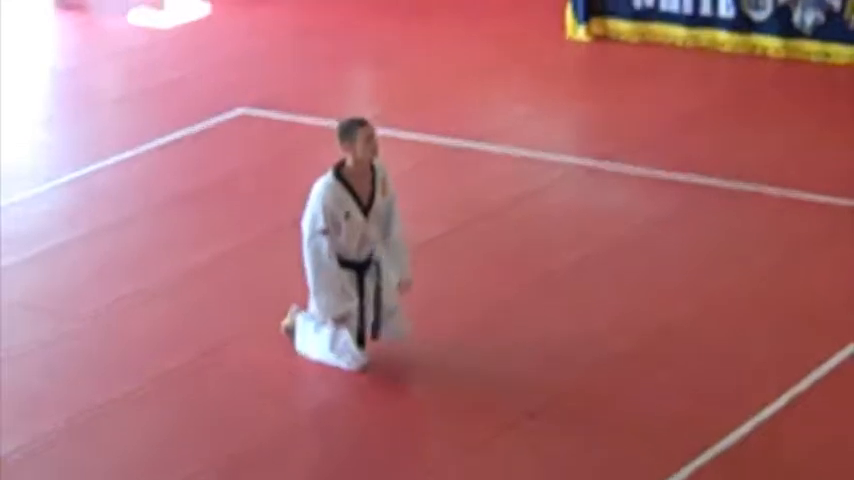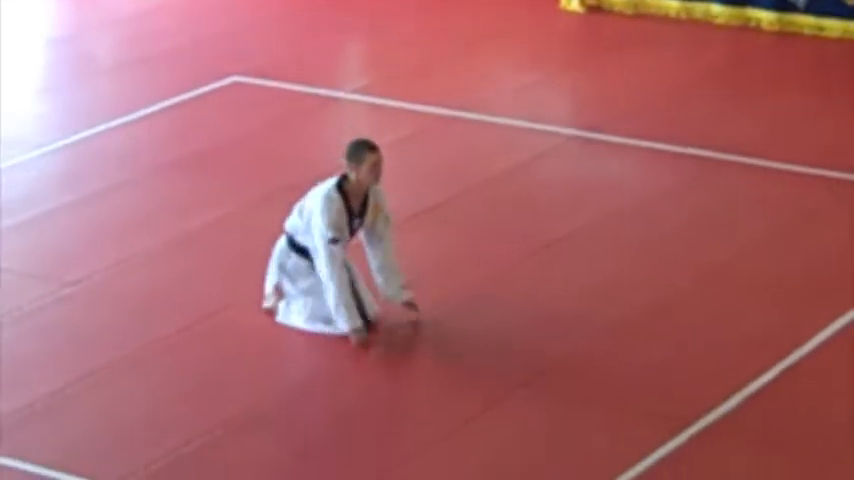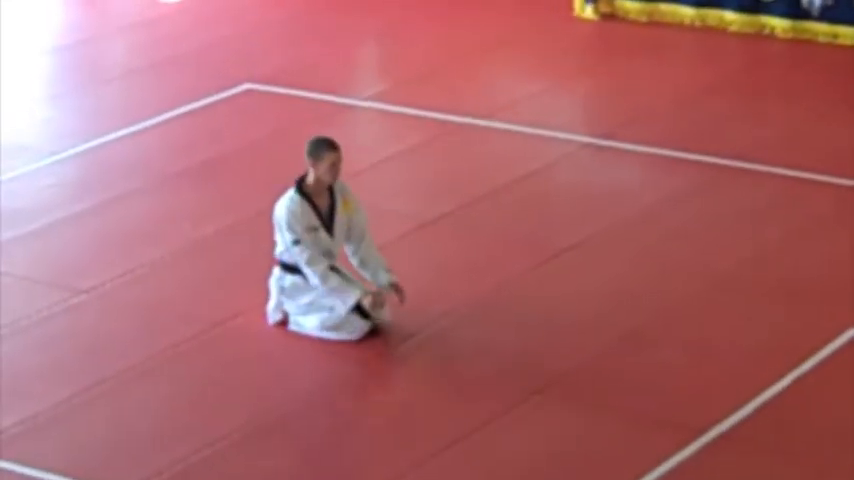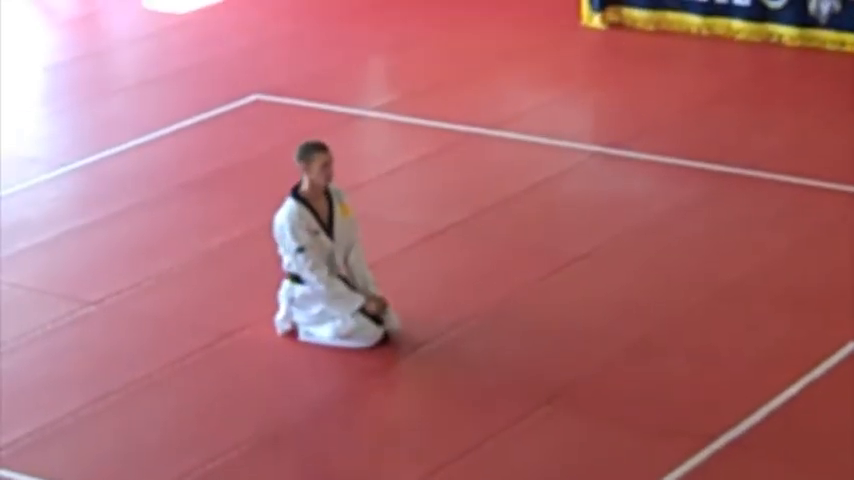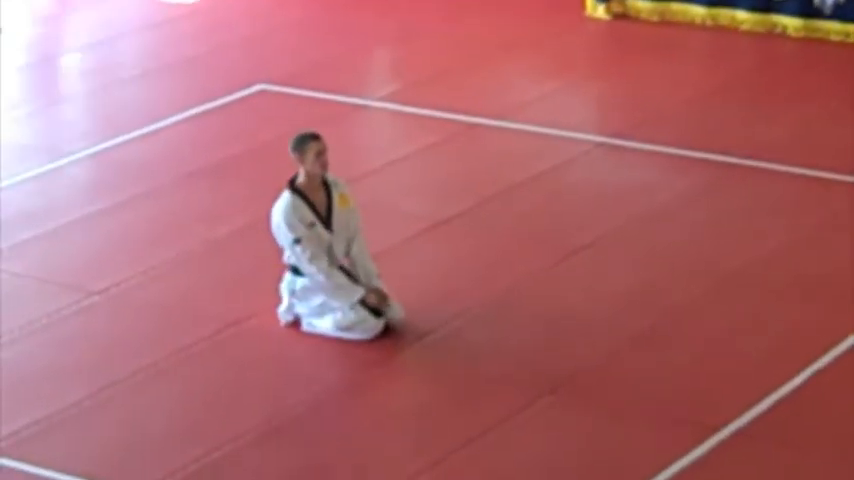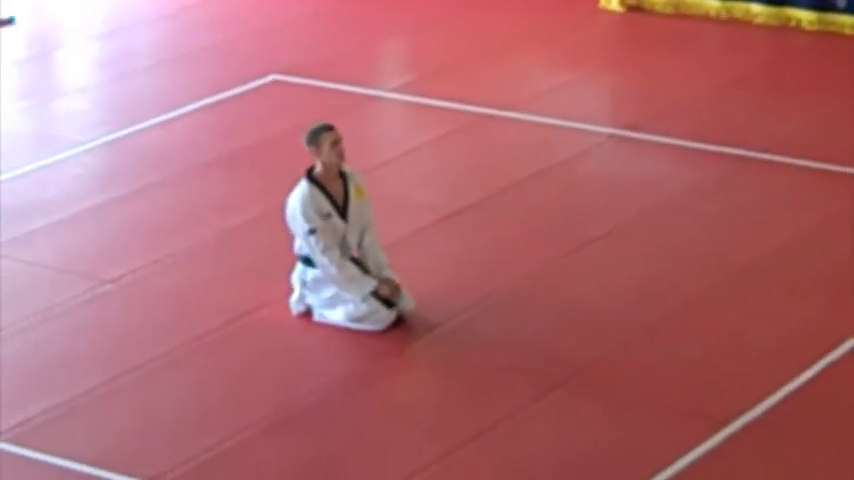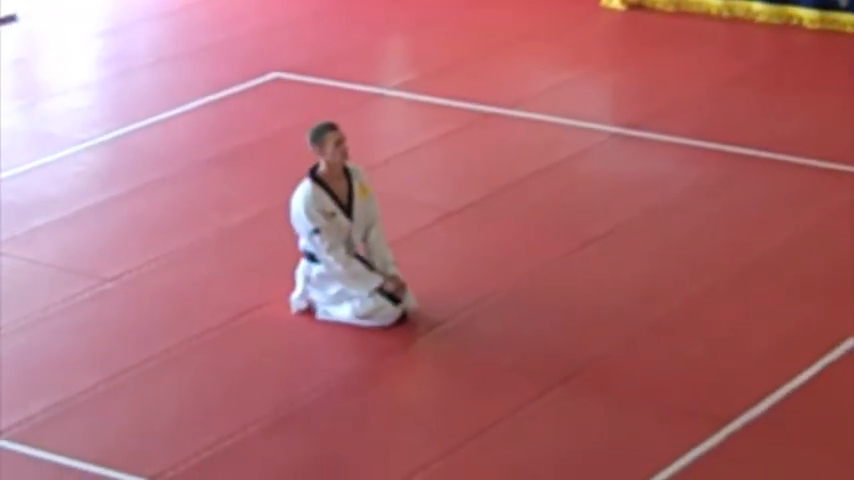
dt=0.4s
person 1, frame 1
left shoulder: (379, 174)
right shoulder: (326, 193)
left elbow: (390, 225)
right elbow: (317, 252)
left wrist: (401, 270)
right wrist: (331, 307)
left hip: (369, 265)
right hip: (336, 273)
left knee: (392, 328)
right knee: (353, 359)
right ankle: (298, 324)
person 1, frame 2
left shoulder: (373, 194)
right shoulder: (326, 204)
left elbow: (380, 247)
right elbow: (331, 269)
left wrist: (401, 293)
right wrist: (351, 324)
left hip: (332, 255)
right hip: (297, 260)
left knee: (368, 315)
right knee: (342, 324)
left ankle: (302, 293)
right ankle: (283, 306)
person 1, frame 3
left shoulder: (341, 192)
right shoulder: (290, 209)
left elbow: (360, 241)
right elbow: (311, 266)
left wrist: (385, 279)
right wrist: (359, 296)
left hip: (327, 270)
right hip: (296, 281)
left knee: (377, 315)
right knee: (357, 325)
right ankle: (292, 315)
person 1, frame 4
left shoulder: (336, 197)
right shoulder: (290, 218)
left elbow: (352, 250)
right elbow: (313, 275)
left wrist: (370, 292)
right wrist: (362, 303)
left hip: (336, 281)
right hip: (308, 293)
left knee: (389, 323)
right knee: (370, 332)
right ankle: (301, 324)
person 1, frame 5
left shoulder: (336, 188)
right shoulder: (287, 210)
left elbow: (355, 240)
right elbow: (313, 266)
left wrist: (372, 284)
right wrist: (361, 294)
left hip: (339, 272)
right hip: (310, 284)
left knee: (392, 314)
right knee: (371, 324)
right ankle: (303, 313)
person 1, frame 6
left shoulder: (352, 180)
right shoulder: (303, 200)
left elbow: (367, 232)
right elbow: (326, 257)
left wrist: (383, 275)
right wrist: (373, 286)
left hip: (350, 264)
right hip: (321, 275)
left knee: (403, 305)
right knee: (383, 315)
left ankle: (323, 300)
right ankle: (315, 303)
person 1, frame 7
left shoulder: (356, 176)
right shoulder: (307, 199)
left elbow: (373, 229)
right elbow: (332, 256)
left wrist: (389, 272)
right wrist: (380, 282)
left hip: (353, 260)
right hip: (326, 272)
left knee: (406, 304)
right knee: (388, 311)
right ankle: (317, 300)
